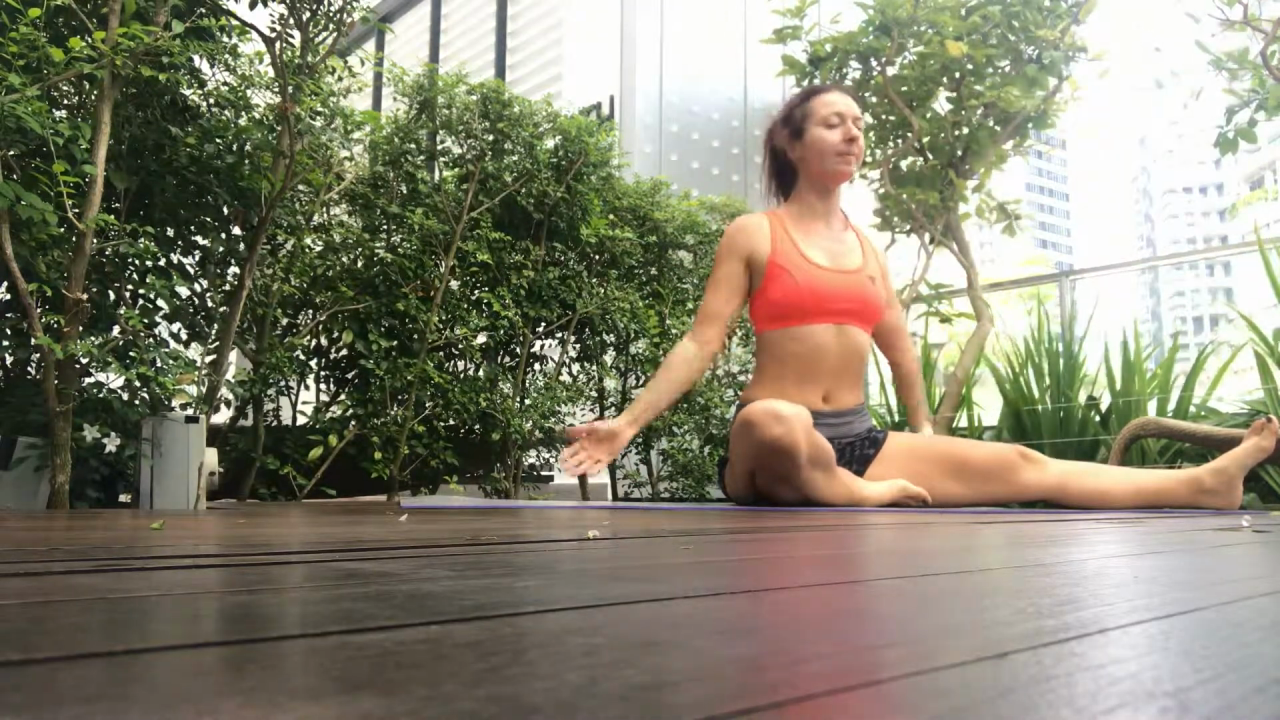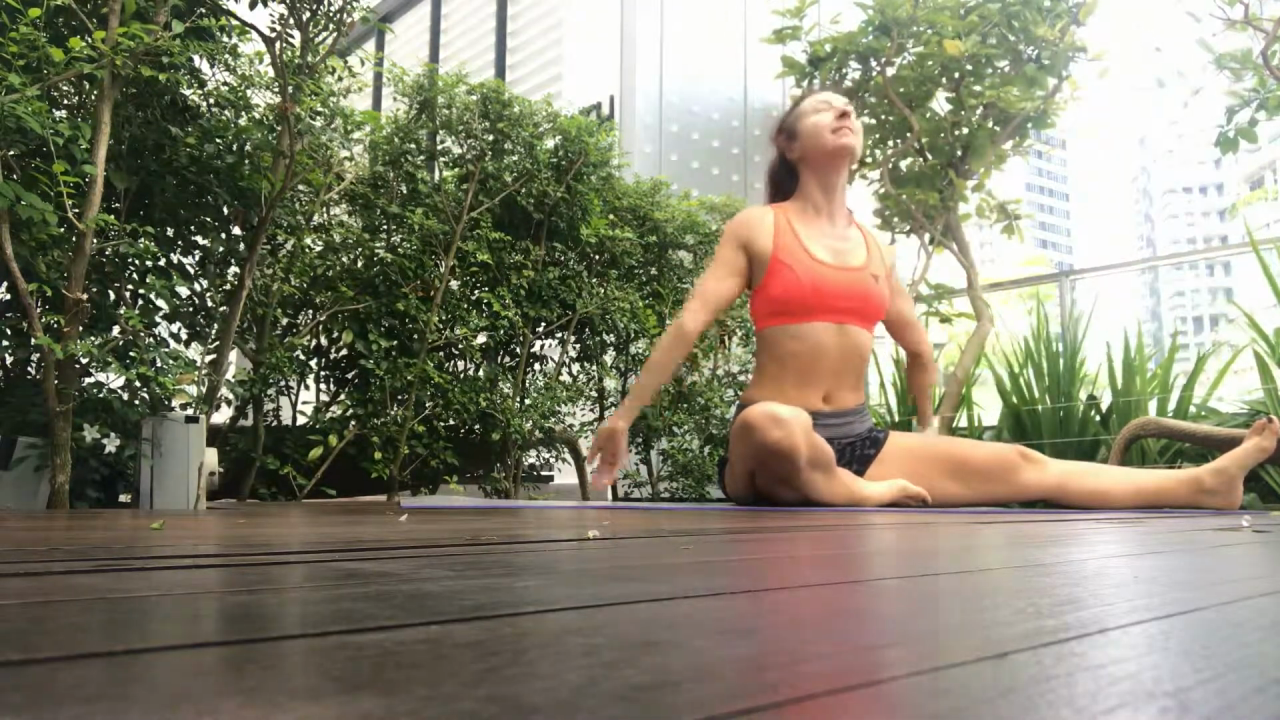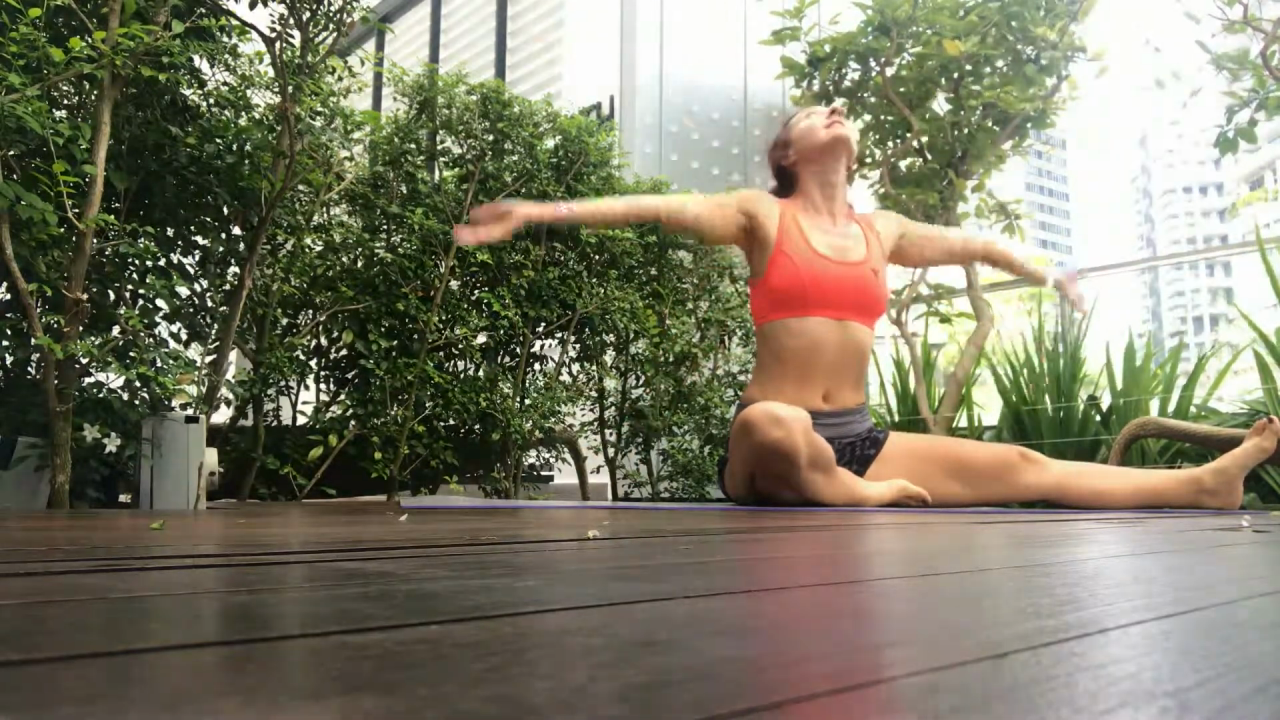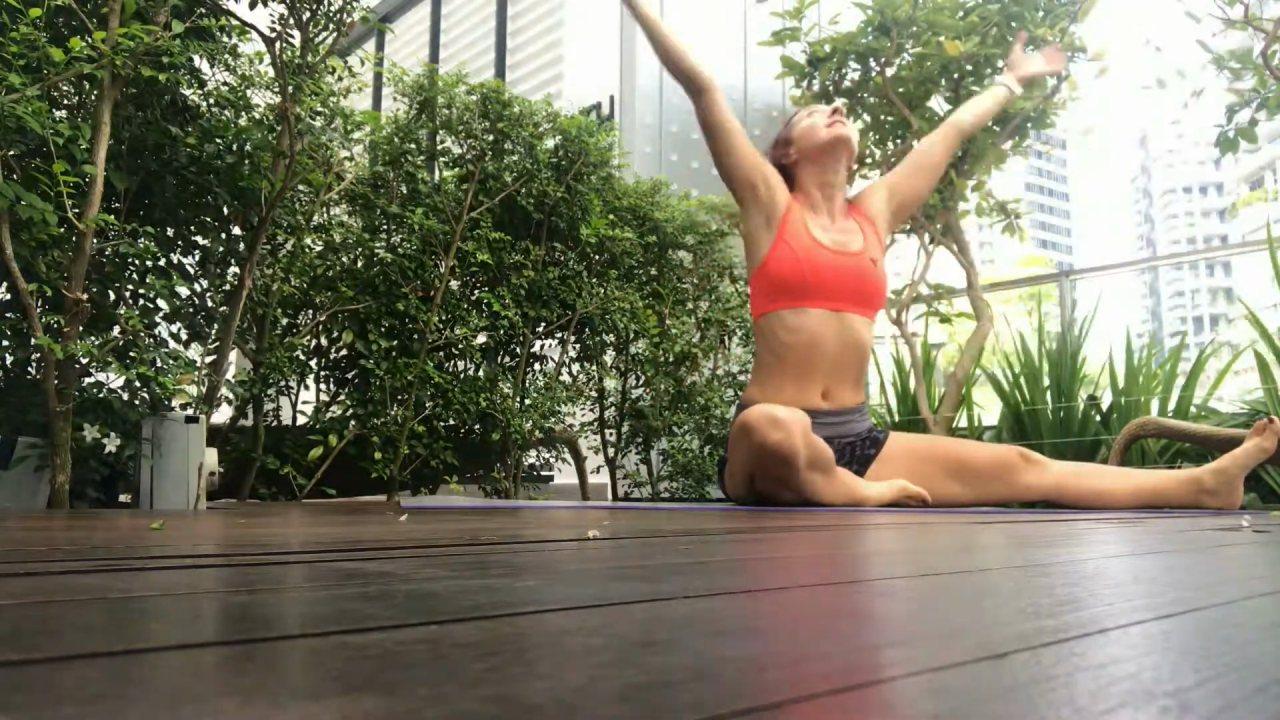
dt=0.3s
person 1, frame 1
left shoulder: (867, 249)
right shoulder: (753, 235)
left elbow: (902, 353)
right elbow: (701, 341)
left wrist: (924, 432)
right wrist: (627, 424)
left hip: (861, 439)
right hip: (774, 448)
left knee: (1018, 464)
right knee: (774, 421)
left ankle: (1200, 484)
right ankle: (862, 499)
person 1, frame 2
left shoulder: (873, 242)
right shoulder: (760, 228)
left elbow: (919, 343)
right elbow: (691, 322)
left wrist: (925, 429)
right wrist: (622, 415)
left hip: (863, 437)
right hip: (768, 448)
left knee: (1022, 464)
right knee: (777, 427)
left ankle: (1205, 485)
right ankle: (867, 498)
person 1, frame 3
left shoulder: (881, 232)
right shoulder: (761, 215)
left elbow: (969, 244)
right elbow: (656, 210)
left wrist: (1041, 271)
right wrist: (540, 211)
left hip: (860, 439)
right hip: (773, 447)
left knee: (1020, 465)
right knee: (776, 426)
left ankle: (1200, 483)
right ankle: (863, 499)
person 1, frame 4
left shoulder: (872, 214)
right shoulder: (769, 207)
left elbow: (948, 134)
right elbow: (702, 89)
left wrist: (1012, 81)
left hip: (856, 439)
right hip: (778, 438)
left knee: (1018, 466)
right knee: (773, 435)
left ankle: (1202, 483)
right ankle: (865, 500)
